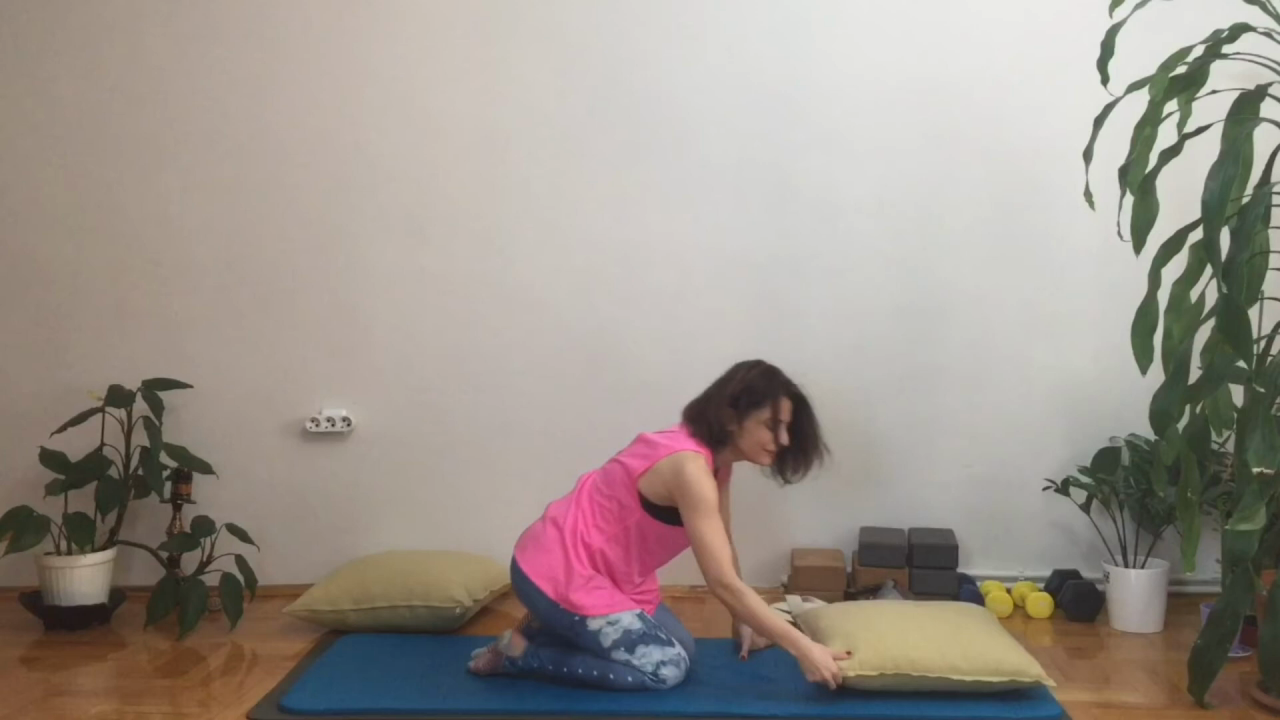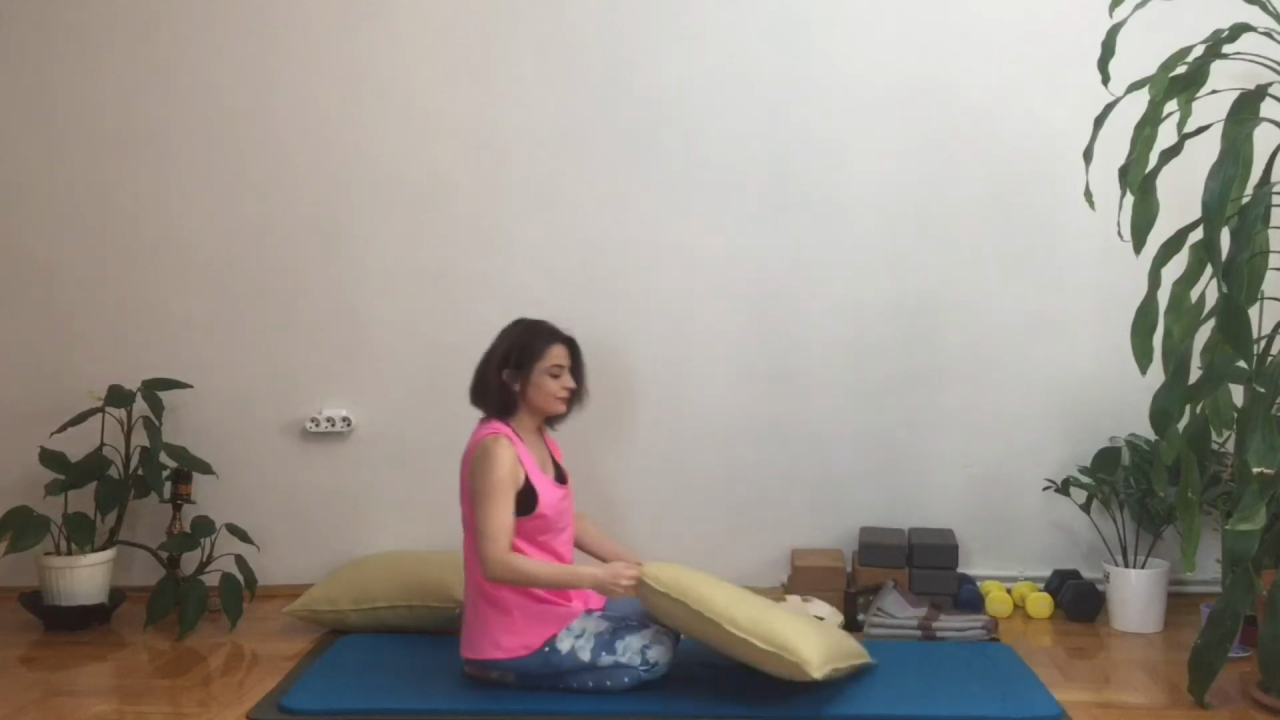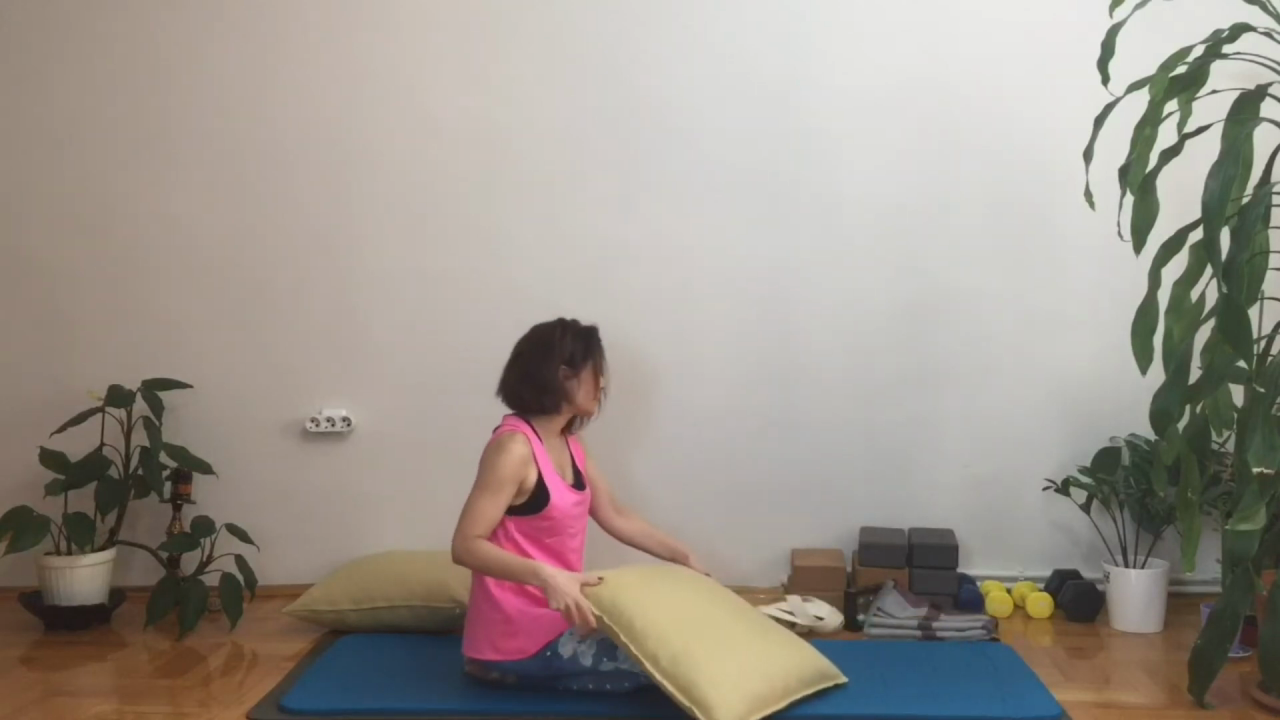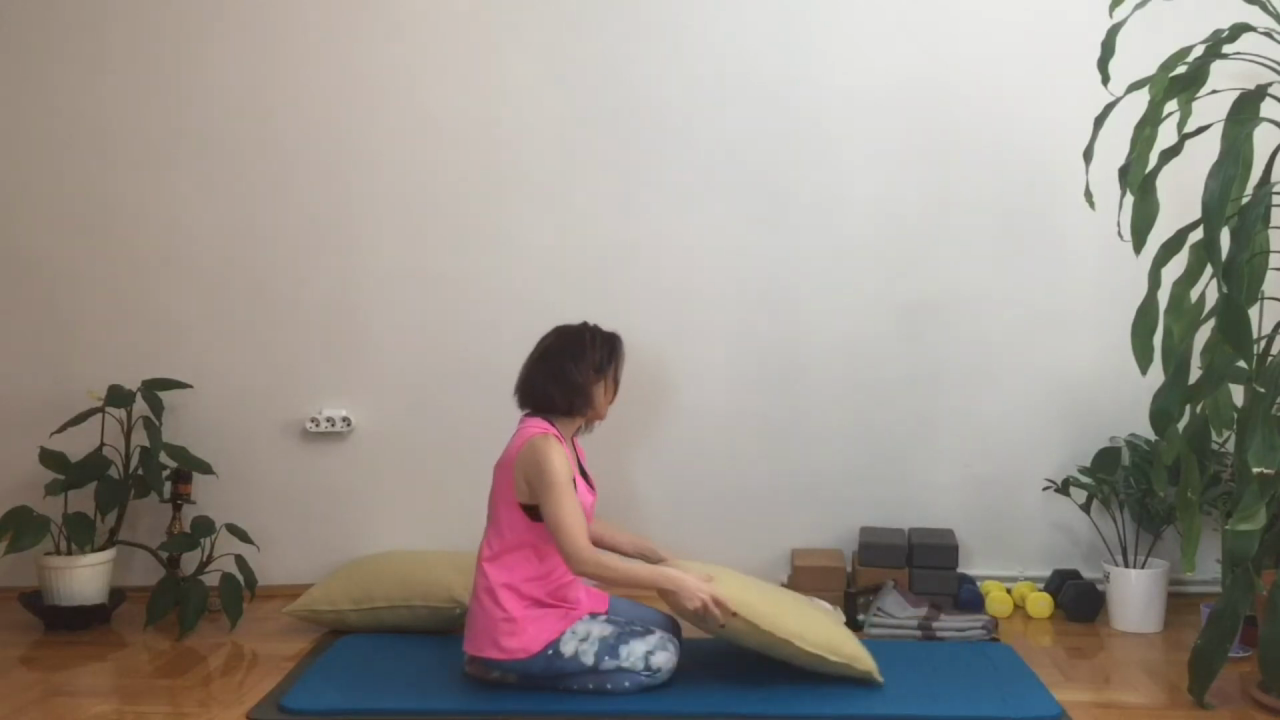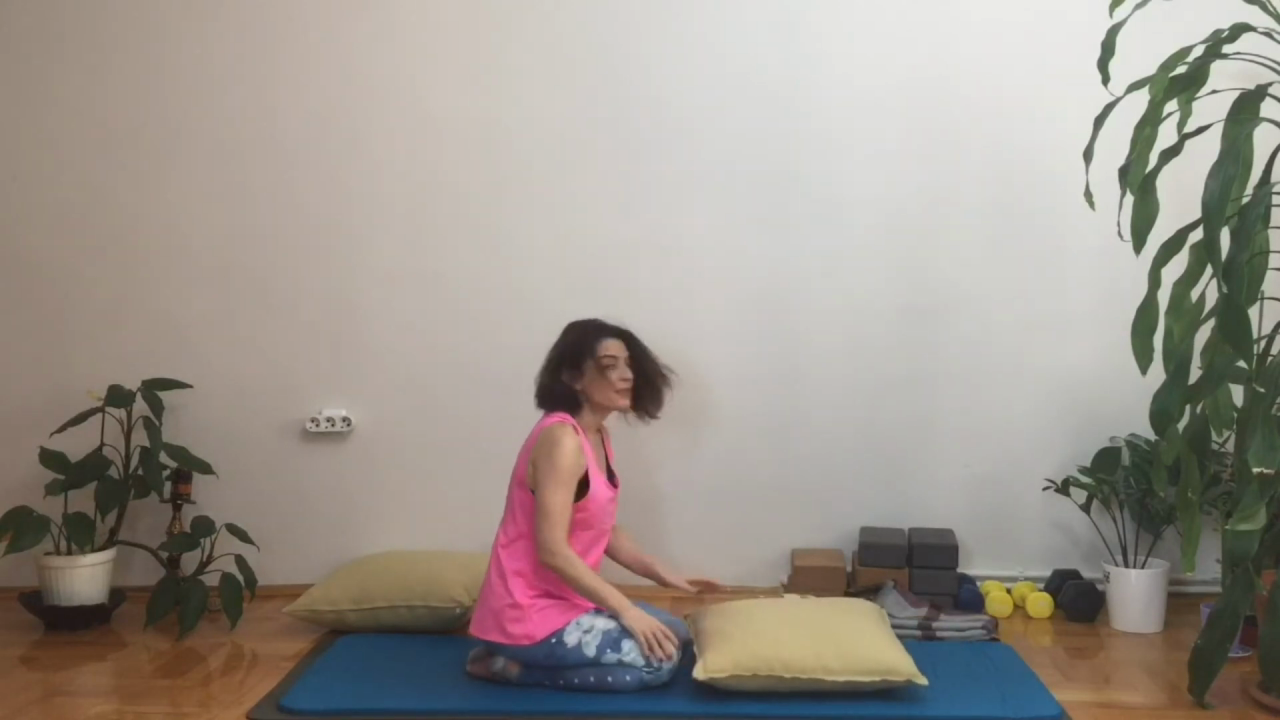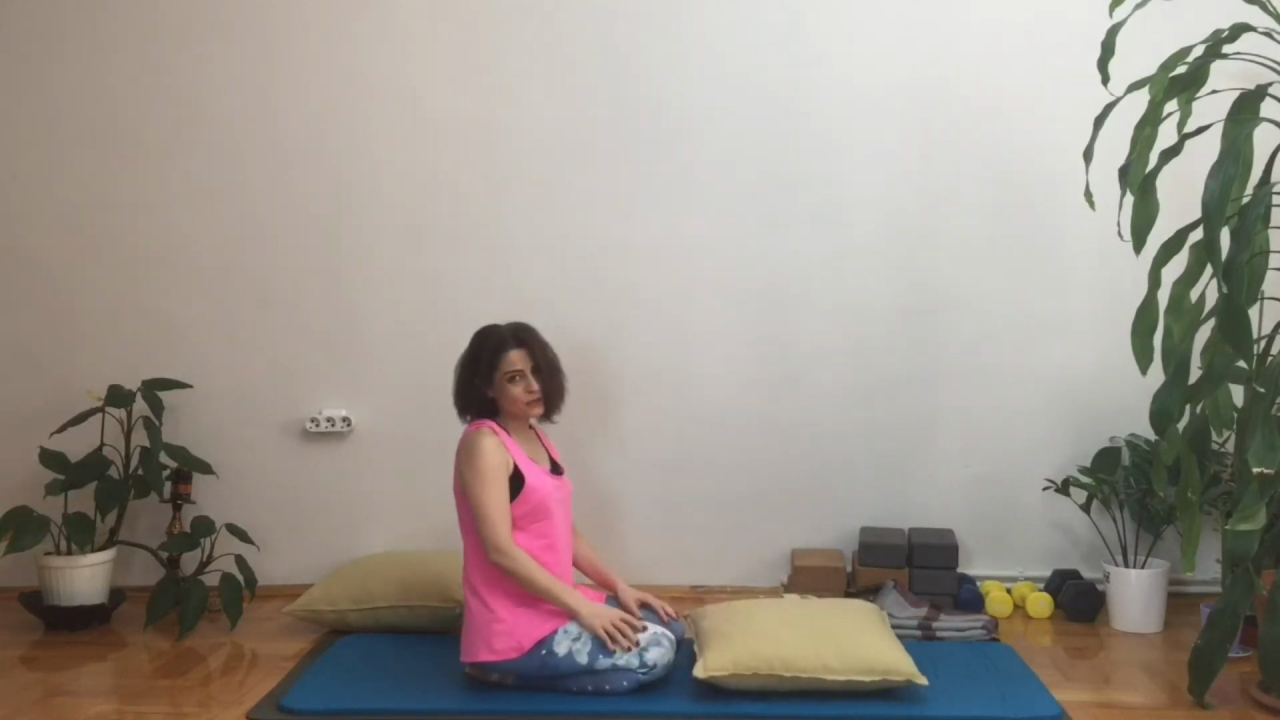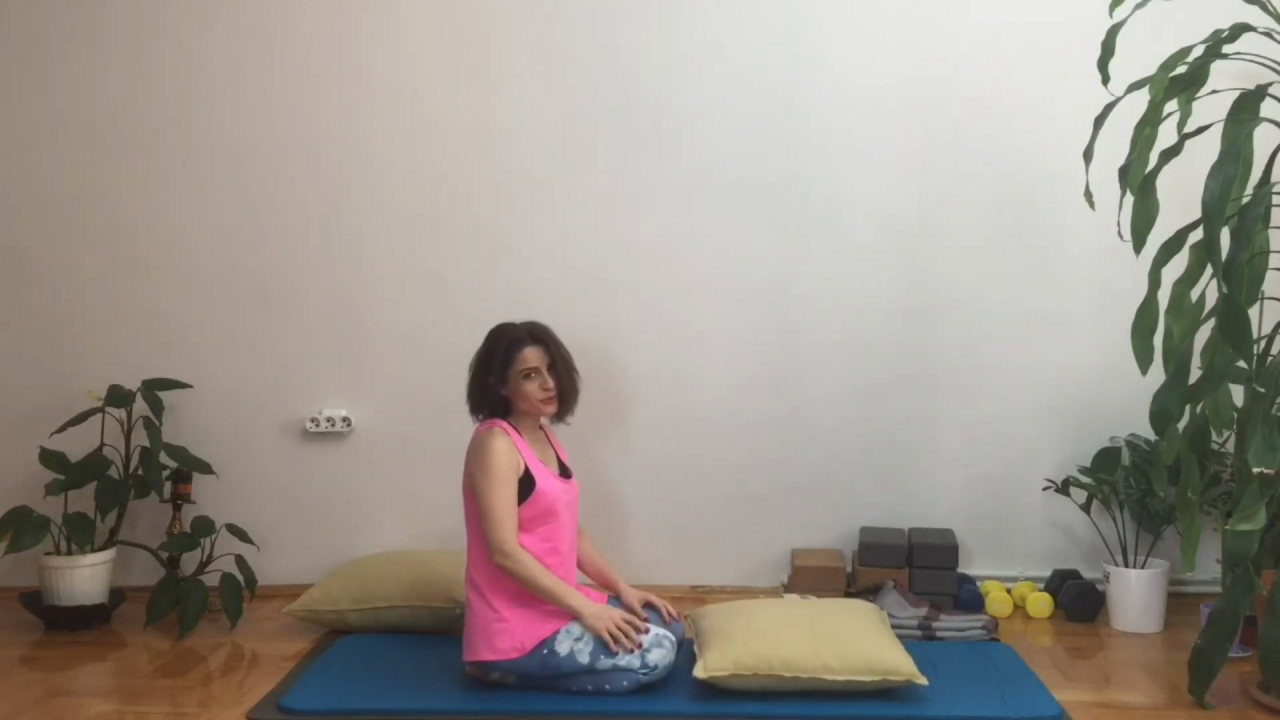
dt=0.7s
person 1, frame 1
left shoulder: (714, 459)
right shoulder: (690, 467)
left elbow: (722, 550)
right elbow: (723, 583)
left wrist: (743, 621)
right wrist: (804, 649)
left hip: (602, 573)
right hip: (558, 578)
left knee: (679, 647)
right knee: (667, 666)
left ankle: (548, 630)
right ankle: (520, 653)
person 1, frame 2
left shoulder: (539, 439)
right shoulder: (496, 449)
left elbow: (569, 522)
right elbow: (496, 563)
left wrist: (634, 565)
right wrist: (596, 578)
left hip: (553, 602)
right hip: (513, 629)
left knee: (659, 622)
right knee: (653, 652)
left ankle: (545, 657)
right ankle: (509, 668)
person 1, frame 3
left shoulder: (569, 443)
right shoulder: (514, 447)
left elbow: (614, 515)
right elbow: (466, 545)
left wrist: (679, 555)
right wrist: (544, 577)
left hip: (556, 609)
right hip: (515, 630)
left ankle: (535, 665)
right ankle: (512, 669)
person 1, frame 4
left shoulder: (559, 439)
right shoulder: (544, 448)
left elbow: (582, 526)
right elbow: (580, 558)
left wrist: (654, 554)
right wrist: (672, 580)
left hip: (553, 602)
right hip: (520, 626)
left knee: (663, 630)
right knee: (658, 657)
left ankle: (528, 663)
right ankle: (510, 666)
person 1, frame 5
left shoulder: (597, 436)
right shoulder: (562, 438)
left elbow: (604, 531)
right elbow: (552, 550)
left wrist: (662, 573)
right wrist: (625, 610)
left hip: (565, 598)
right hip: (528, 613)
left knee: (673, 632)
right knee: (657, 659)
left ankle: (529, 656)
right ankle: (514, 664)
person 1, frame 6
left shoulder: (536, 437)
right shoulder: (484, 443)
right elbow: (500, 549)
left wrist: (618, 587)
right wrist: (583, 607)
left hip: (550, 605)
right hip: (512, 627)
left knee: (668, 627)
right knee: (653, 653)
left ankle: (534, 663)
right ankle: (508, 668)
person 1, frame 7
left shoulder: (544, 436)
right shoulder: (495, 443)
right elbow: (504, 551)
left wrist: (620, 588)
right wrist: (586, 608)
left hip: (553, 605)
right hip: (512, 629)
left knee: (669, 627)
right knee: (653, 653)
left ankle: (534, 664)
right ankle: (508, 668)
